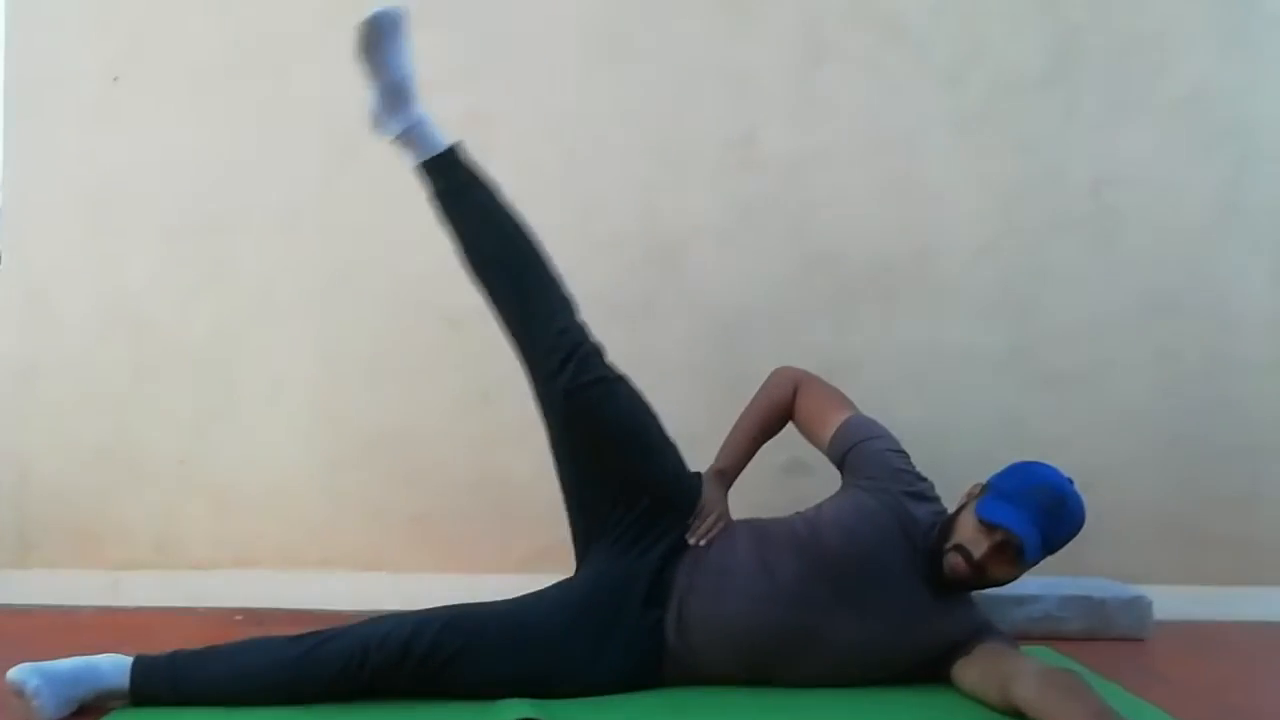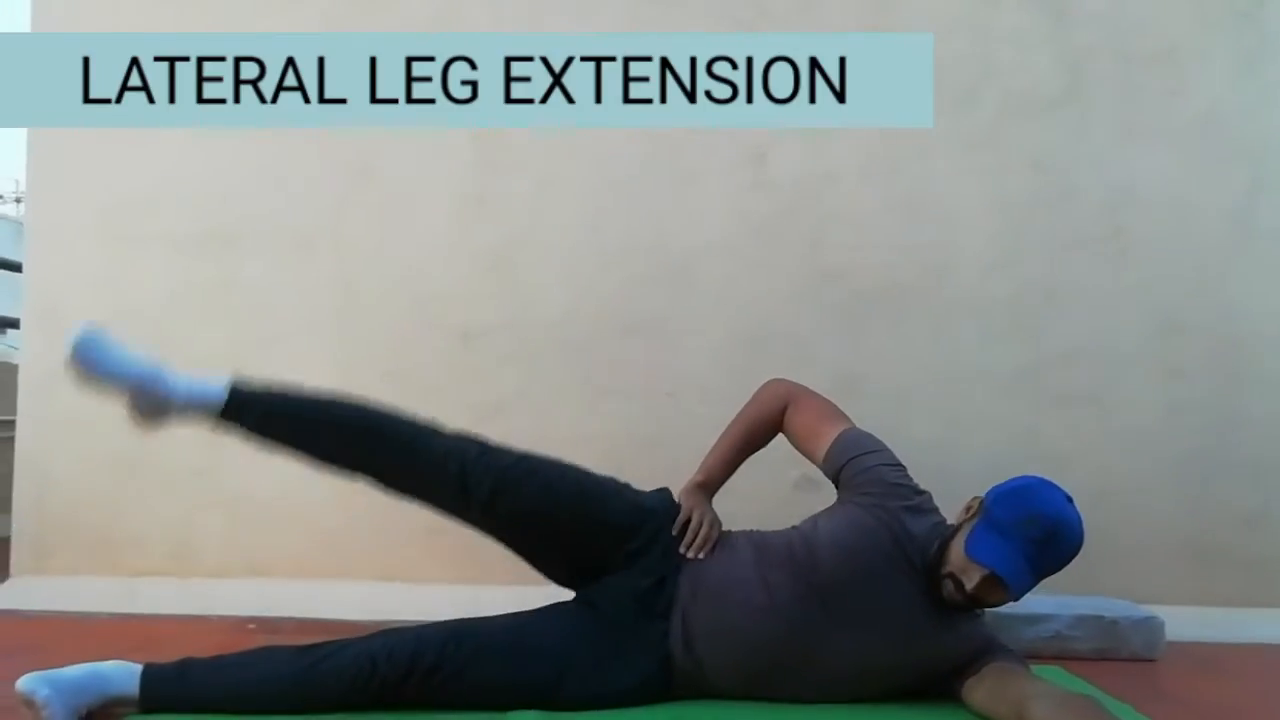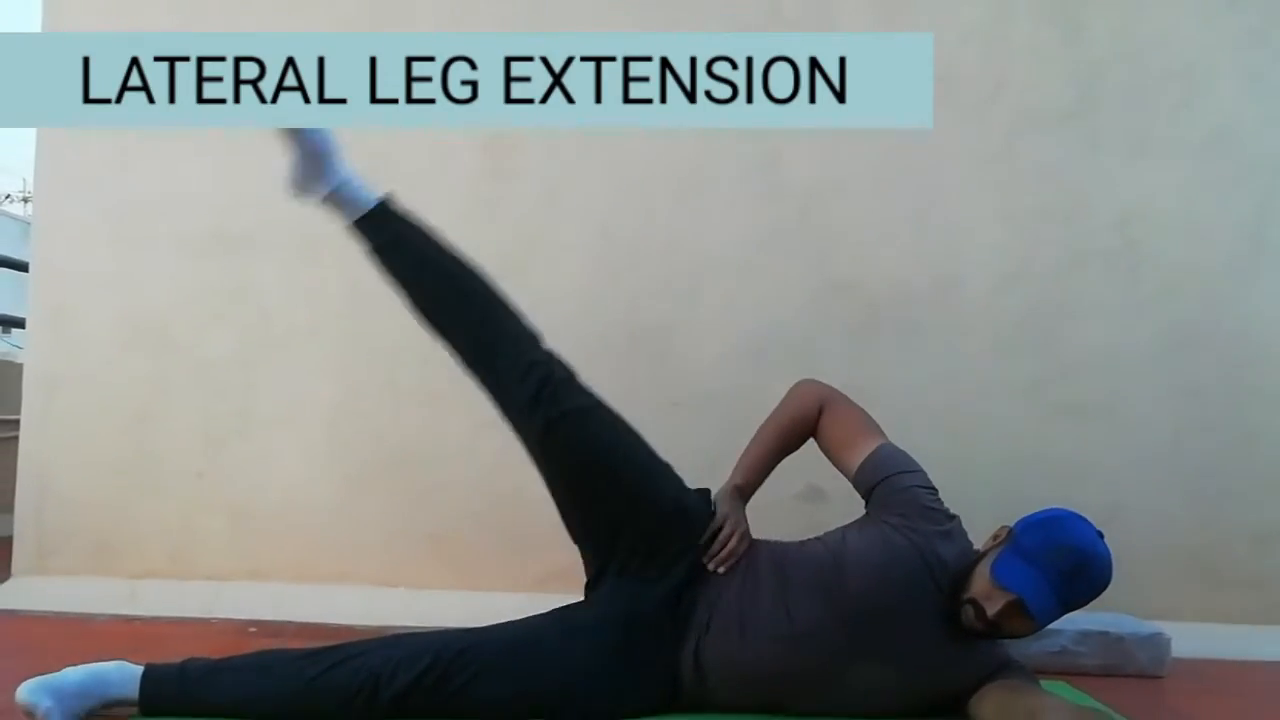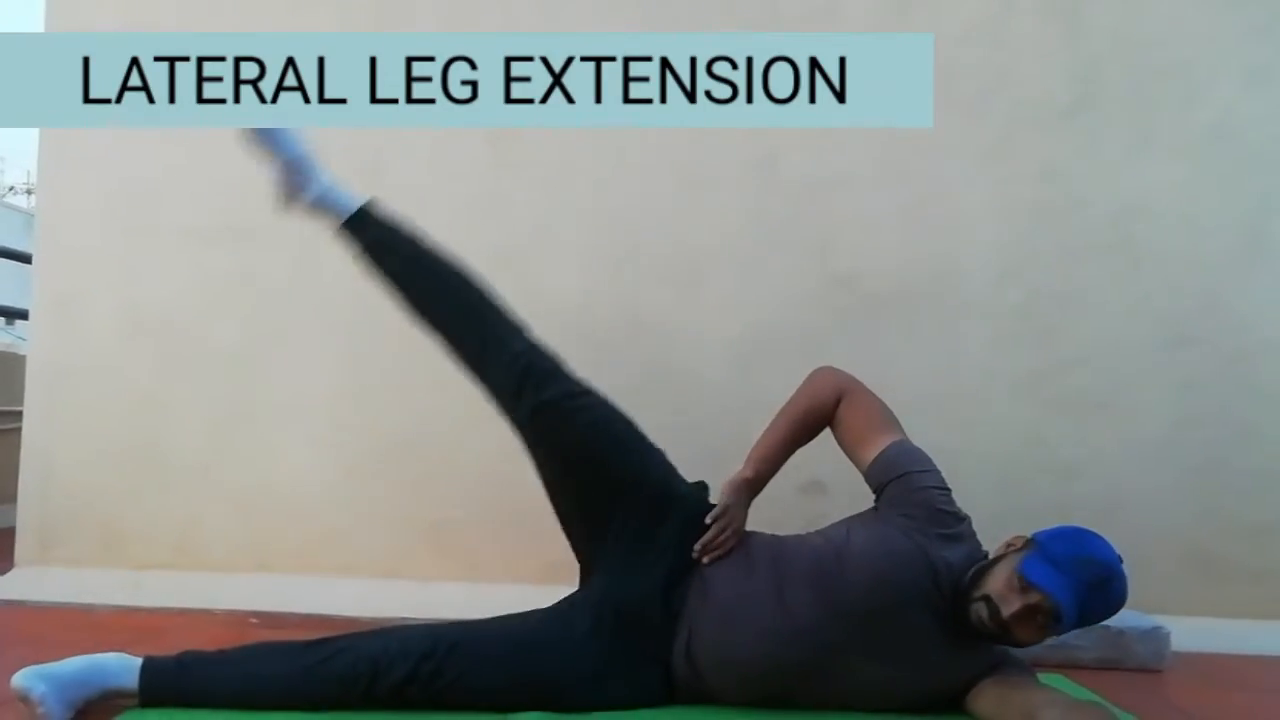
dt=1s
person 1, frame 1
left shoulder: (952, 629)
right shoulder: (900, 494)
right elbow: (795, 382)
right wrist: (717, 482)
right hip: (652, 544)
right knee: (579, 369)
right ankle: (421, 131)
person 1, frame 2
right shoulder: (898, 503)
right elbow: (785, 394)
right wrist: (701, 486)
right hip: (647, 551)
right knee: (451, 464)
right ankle: (190, 393)
person 1, frame 3
right shoulder: (926, 532)
right elbow: (818, 397)
right wrist: (736, 495)
right hip: (673, 571)
right knee: (544, 395)
right ankle: (354, 194)
person 1, frame 4
right shoulder: (936, 524)
right elbow: (834, 386)
right wrist: (741, 492)
right hip: (665, 546)
right knee: (539, 388)
right ankle: (336, 198)
